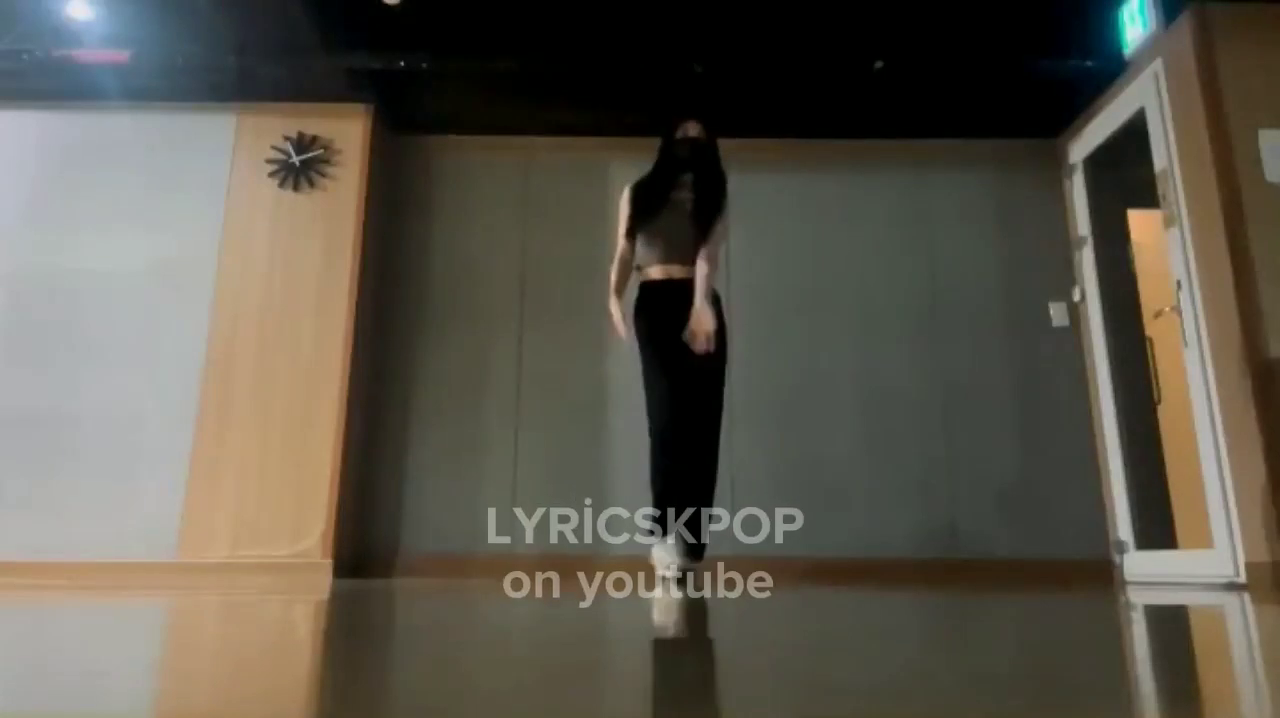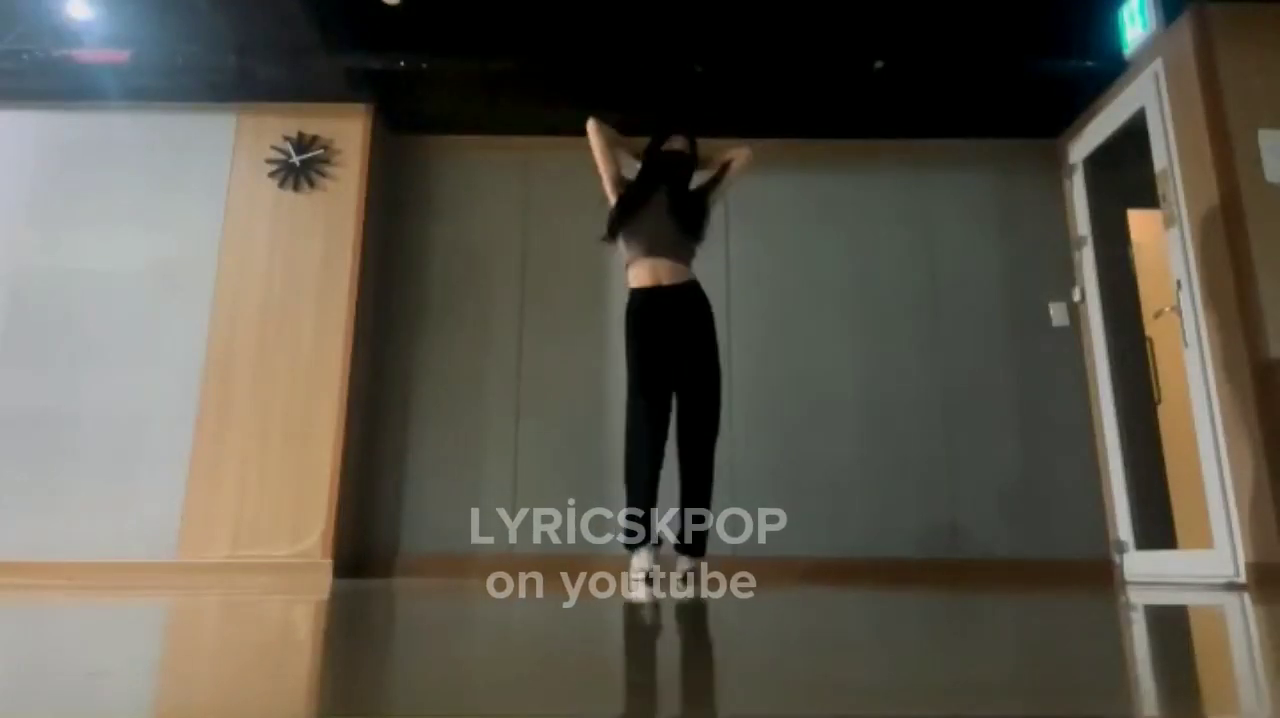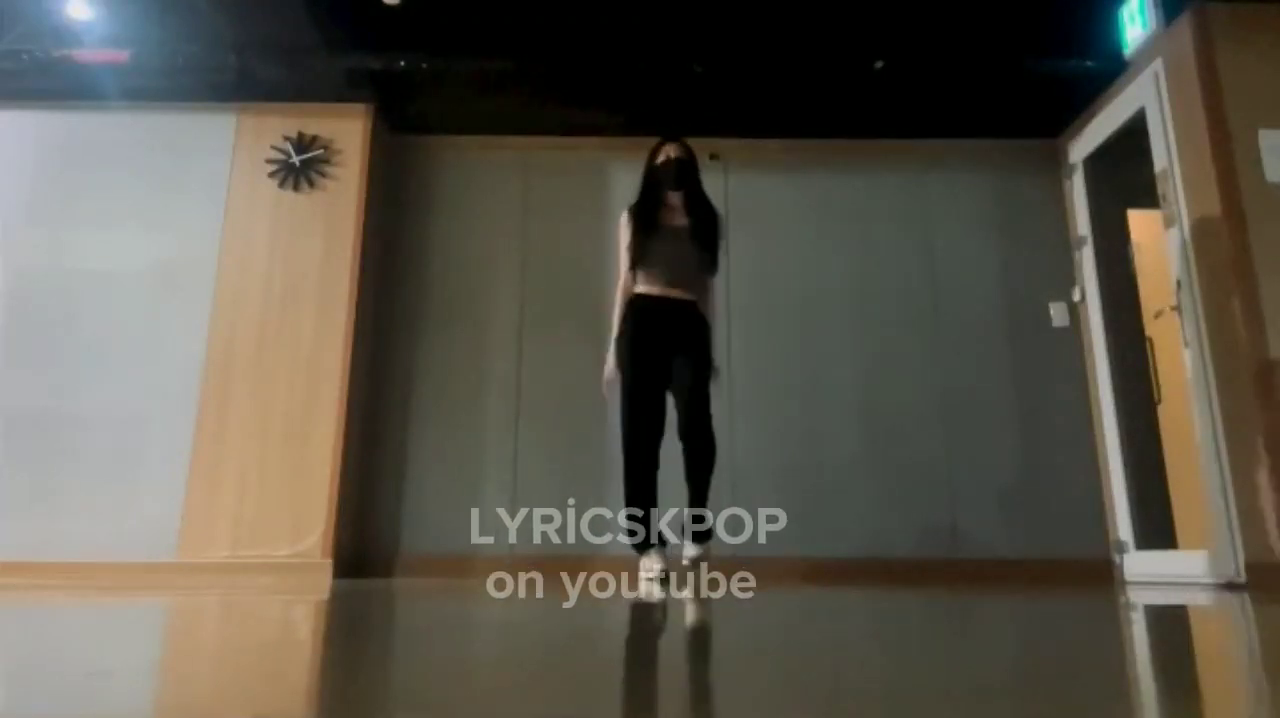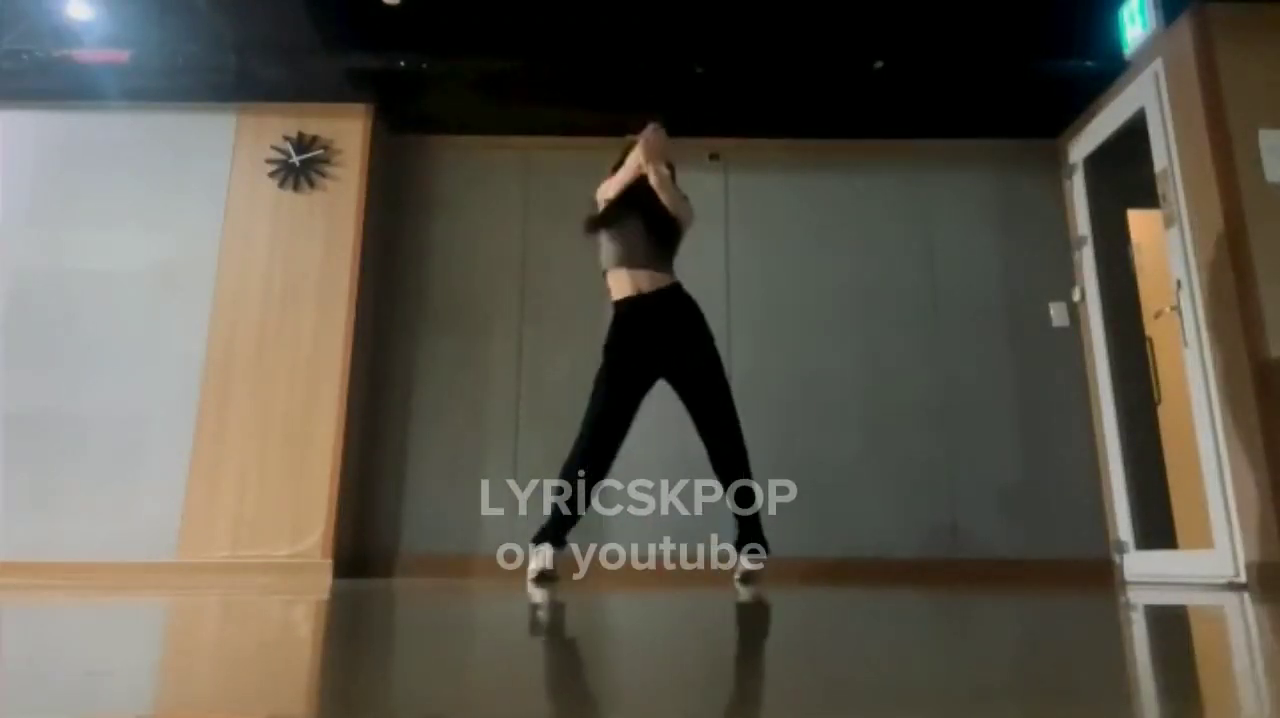
dt=1s
person 1, frame 1
left shoulder: (712, 200)
right shoulder: (639, 193)
left elbow: (708, 259)
right elbow: (623, 256)
left wrist: (704, 304)
right wrist: (614, 296)
left hip: (697, 306)
right hip: (655, 303)
left knee: (702, 420)
right knee: (668, 407)
left ankle: (687, 545)
right ankle: (667, 531)
person 1, frame 2
left shoulder: (695, 202)
right shoulder: (625, 196)
left elbow: (741, 157)
right elbow: (595, 129)
left wrist: (700, 162)
right wrist: (638, 154)
left hip: (690, 309)
right hip: (644, 311)
left knee: (698, 428)
right knee: (646, 425)
left ankle: (689, 552)
right ankle: (642, 548)
person 1, frame 3
left shoulder: (706, 219)
right shoulder: (634, 217)
left elbow: (707, 287)
right elbow: (626, 281)
left wrist: (711, 345)
right wrist: (613, 346)
left hip: (688, 325)
right hip: (643, 322)
left knee: (695, 421)
right knee: (641, 432)
left ankle: (696, 534)
right ankle: (649, 546)
person 1, frame 4
left shoulder: (675, 206)
right shoulder: (608, 195)
left elbow: (674, 202)
right elbow: (613, 187)
left wrist: (657, 165)
right wrist: (637, 160)
left hip: (677, 316)
right hip: (629, 325)
left knee: (722, 431)
right knee: (597, 436)
left ankle: (751, 547)
right ankle: (548, 544)
